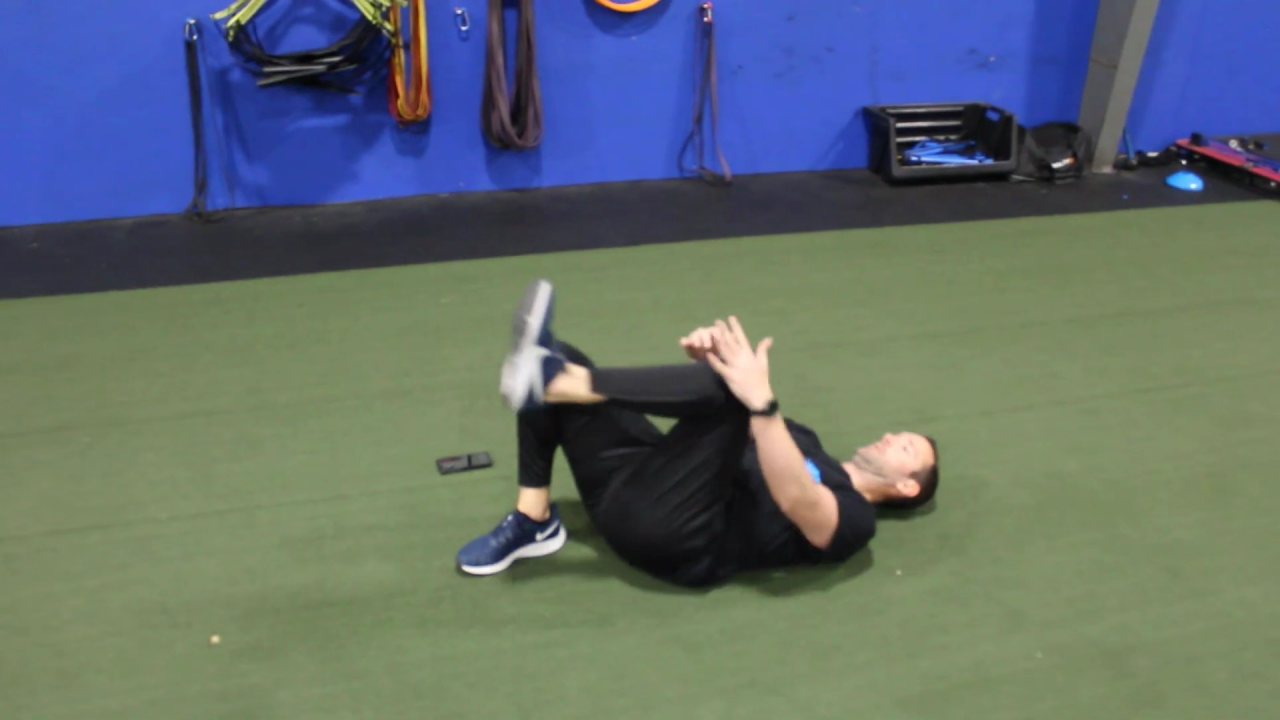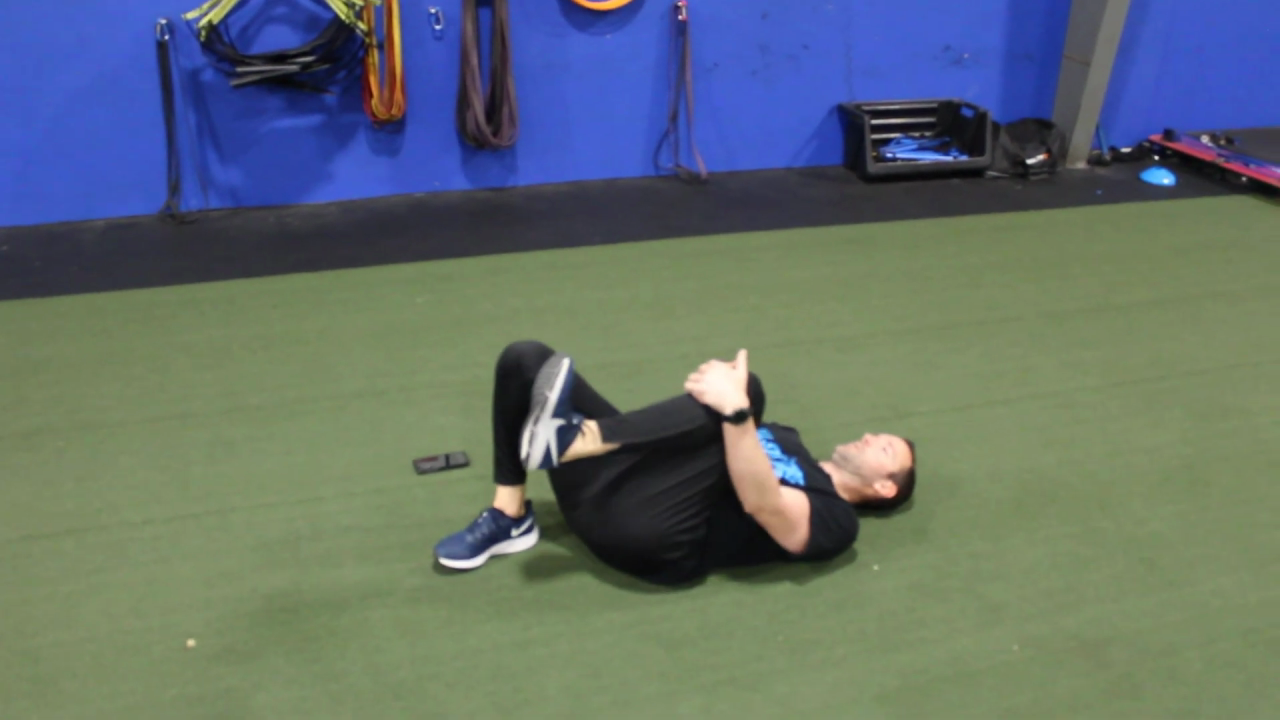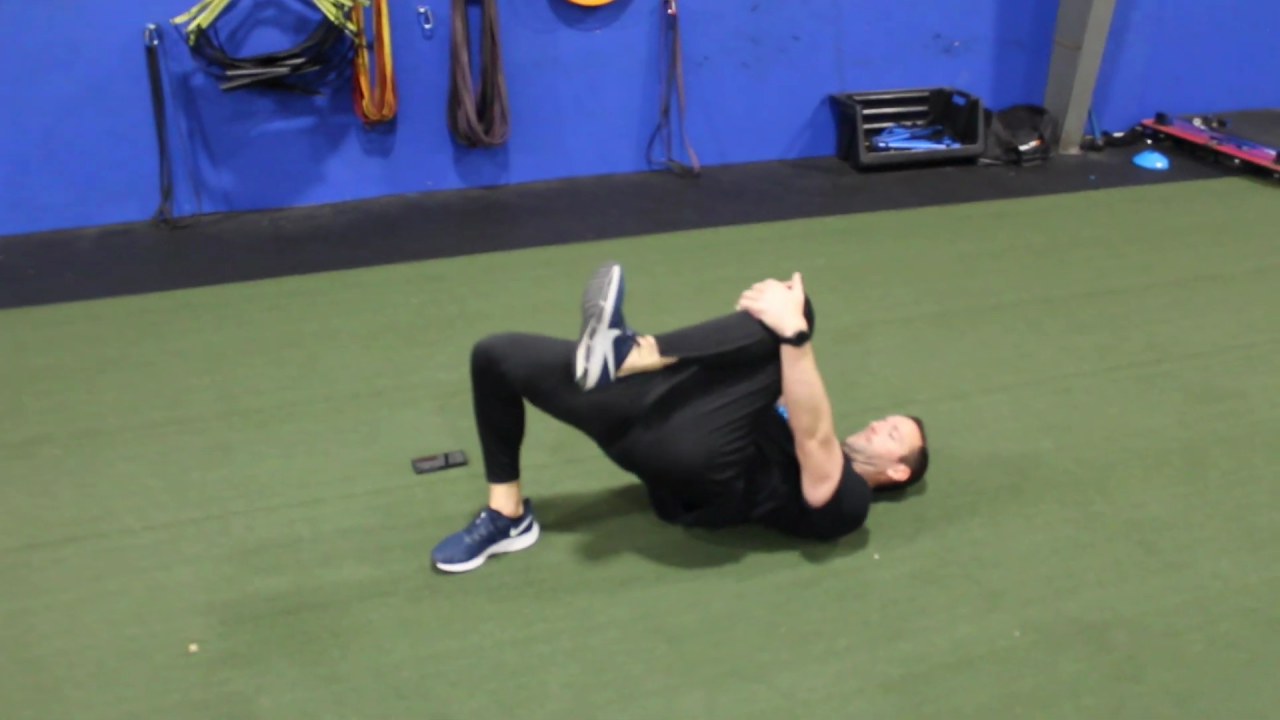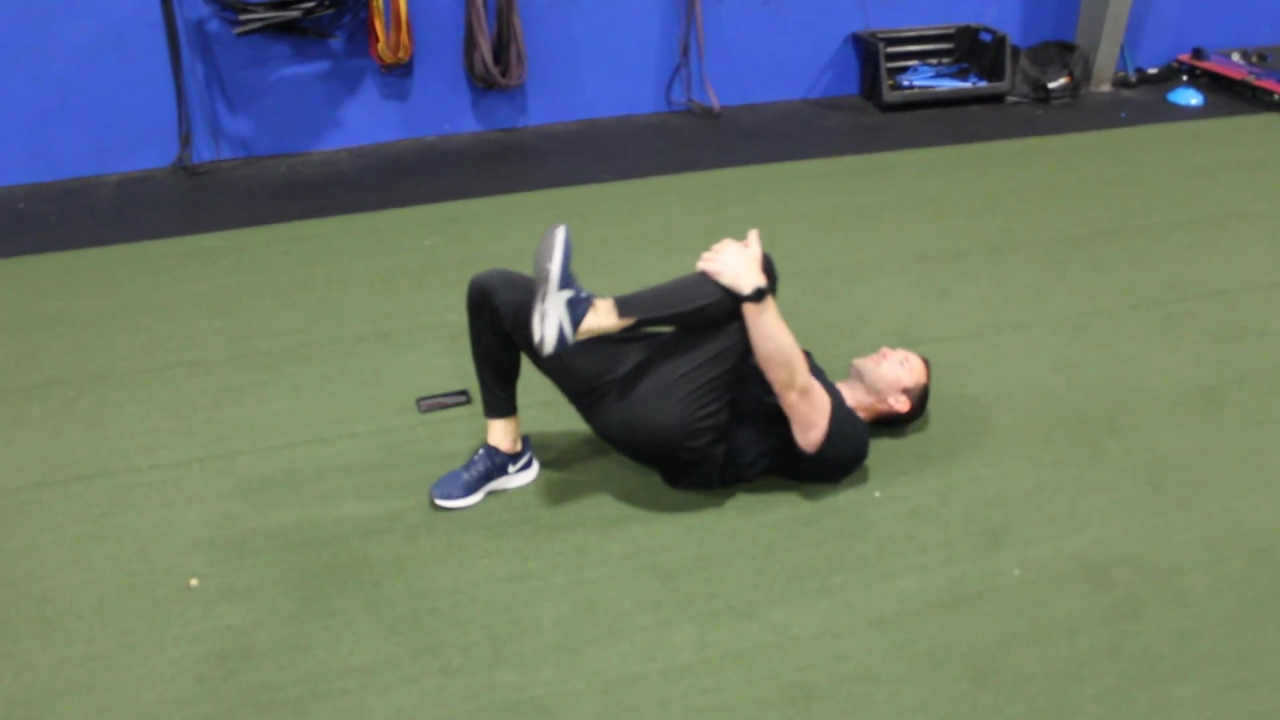
dt=1s
person 1, frame 1
left shoulder: (854, 519)
right shoulder: (807, 444)
left elbow: (793, 496)
left wrist: (758, 399)
right wrist: (713, 356)
left hip: (672, 535)
right hip: (631, 487)
left knee: (719, 388)
right knee: (561, 364)
left ankle: (550, 381)
right ankle: (532, 520)
person 1, frame 2
left shoulder: (834, 521)
right shoulder: (787, 443)
left elbow: (761, 504)
left wrist: (735, 408)
right wrist: (718, 391)
left hip: (648, 530)
right hip: (614, 479)
left knee: (744, 395)
right knee: (525, 359)
left ankle: (573, 440)
right ankle: (508, 519)
person 1, frame 3
left shoulder: (847, 499)
right shoulder: (815, 454)
left elbow: (813, 436)
left wrist: (793, 333)
right wrist: (758, 321)
left hip: (696, 451)
right hip: (656, 414)
left knee: (789, 322)
right knee: (496, 356)
left ankle: (626, 354)
right ankle: (507, 517)
person 1, frame 4
left shoulder: (845, 438)
right shoulder: (807, 384)
left elbow: (792, 387)
left wrist: (751, 289)
right wrist: (729, 277)
left hip: (672, 418)
right hip: (632, 384)
left knee: (755, 280)
right knee: (494, 290)
left ankle: (584, 319)
right ankle: (505, 454)
